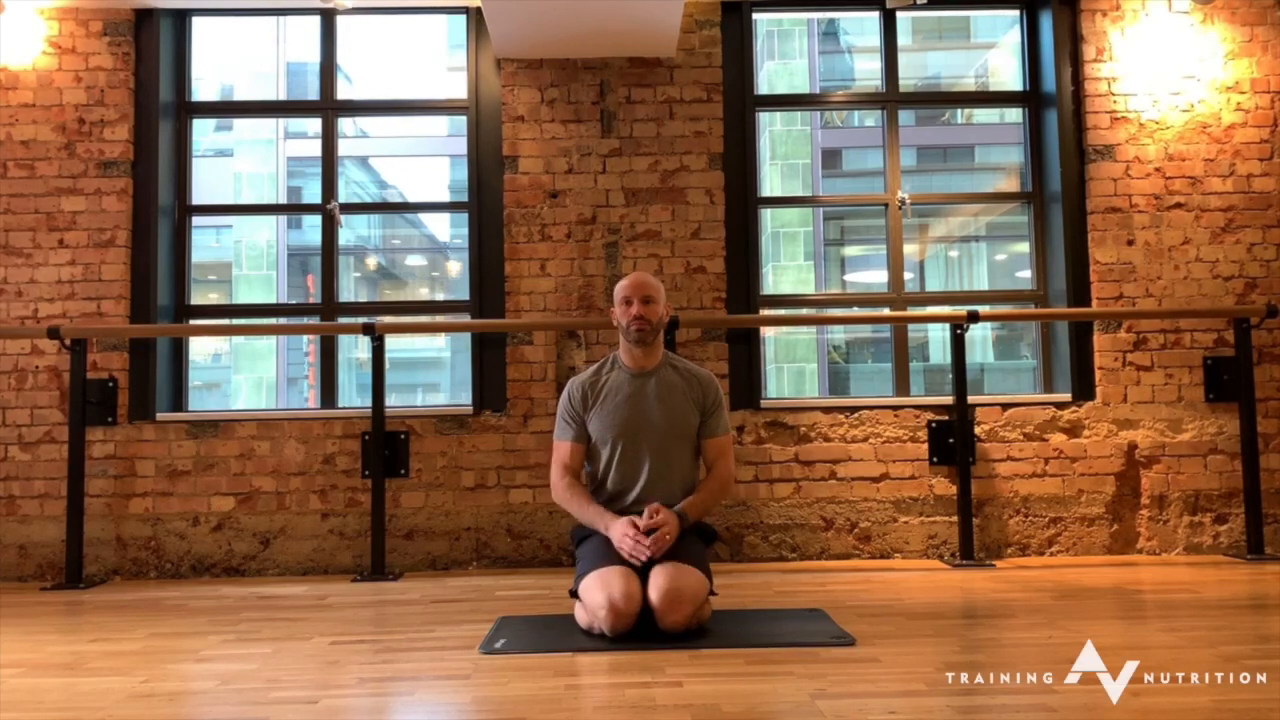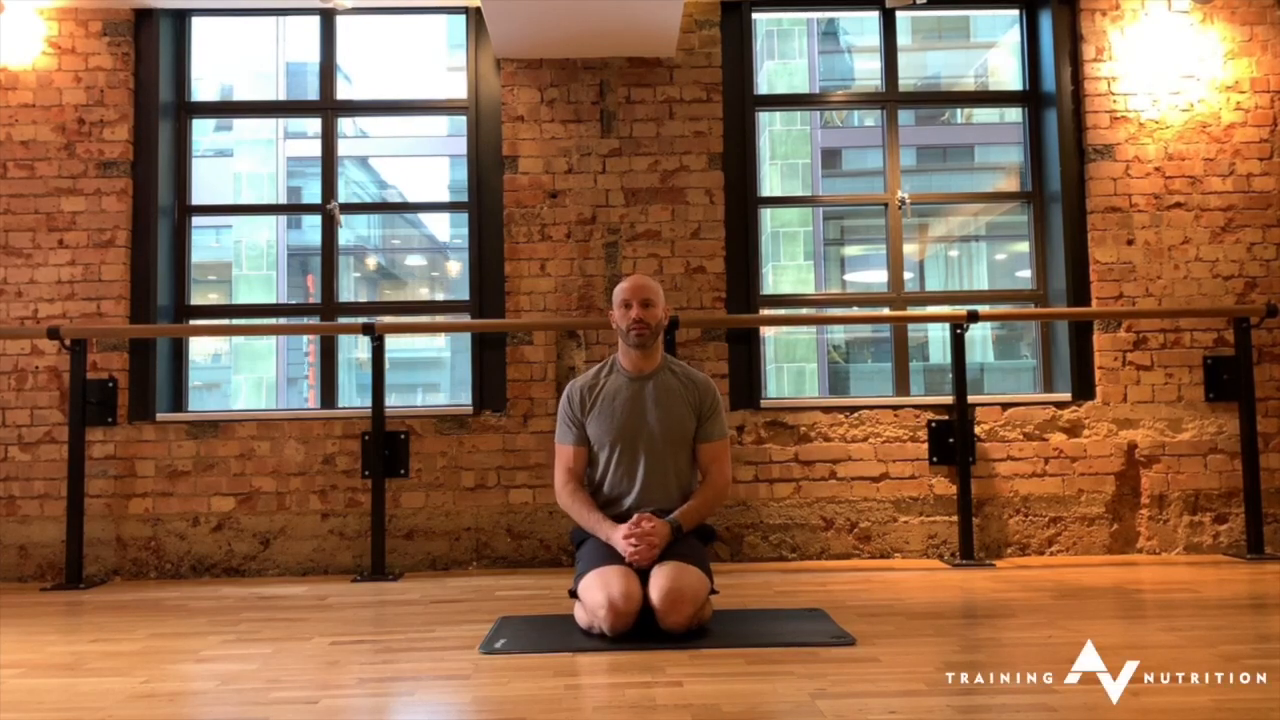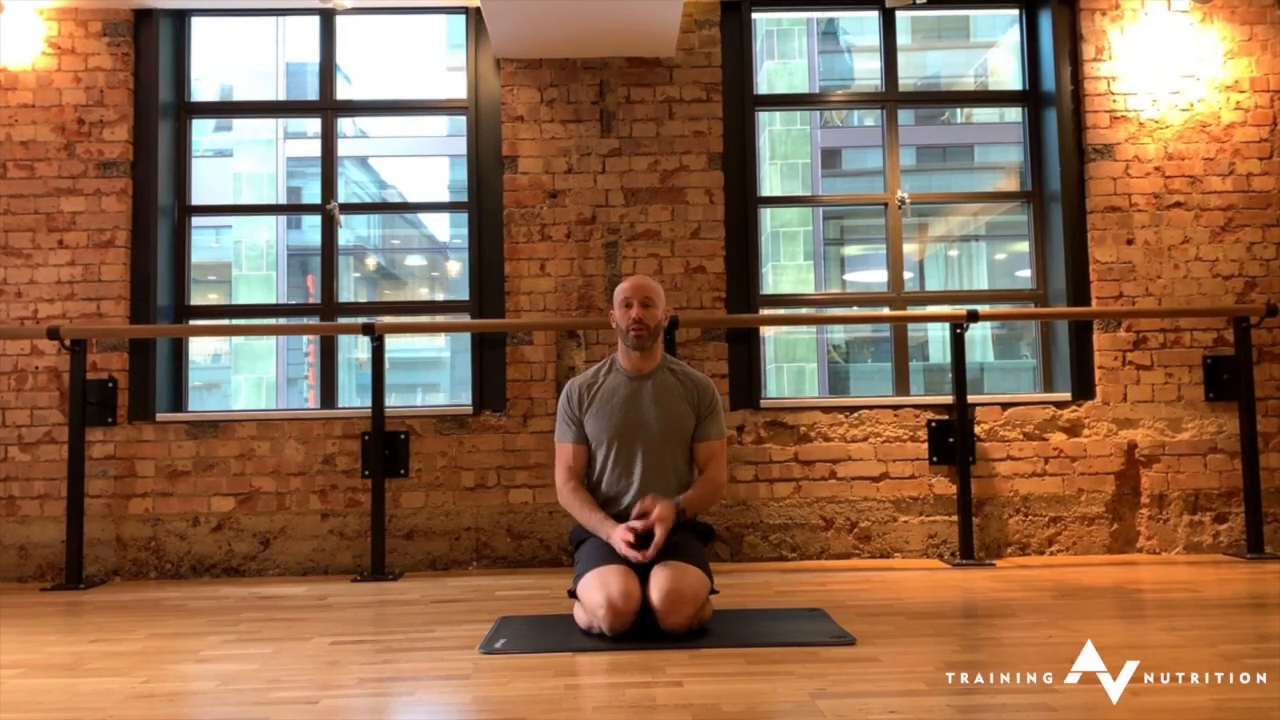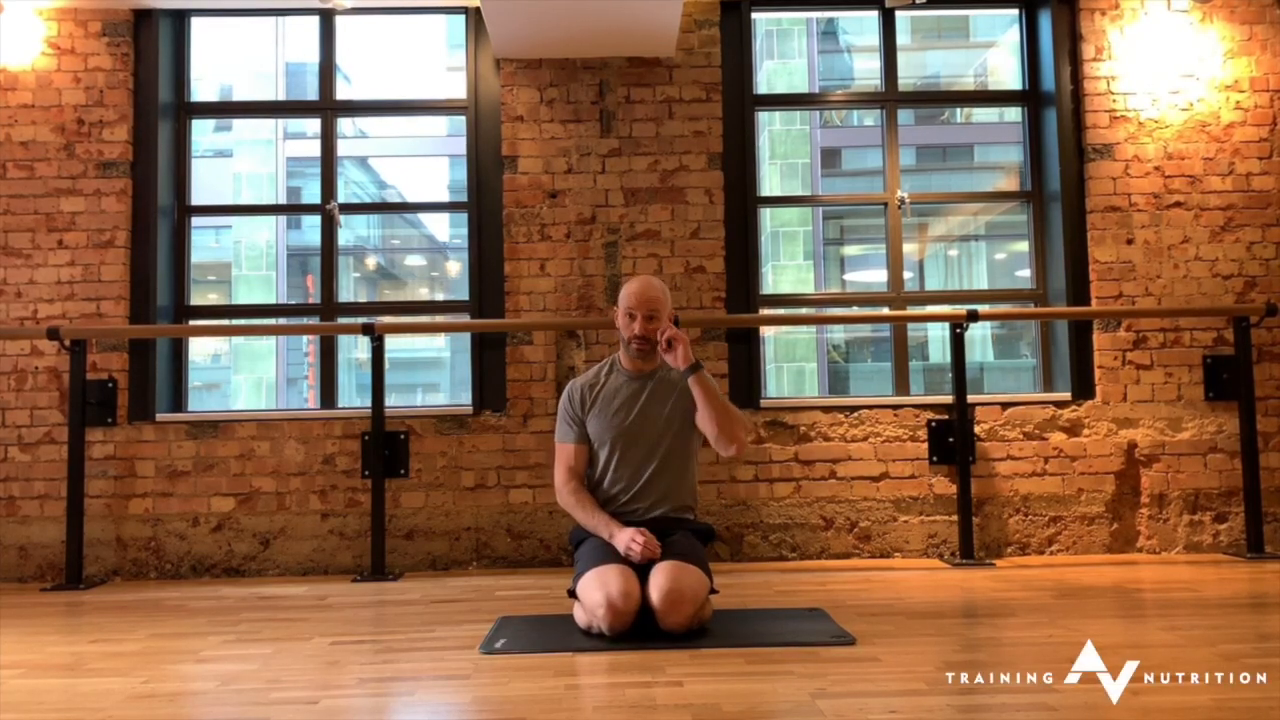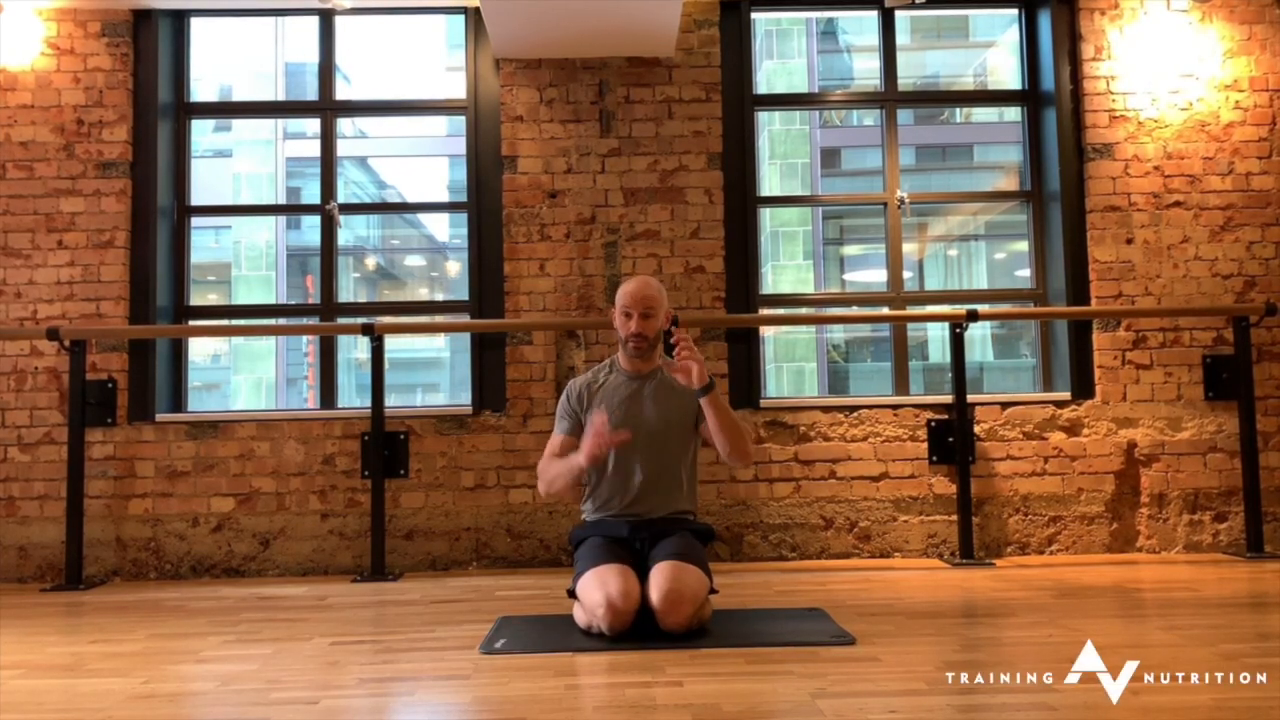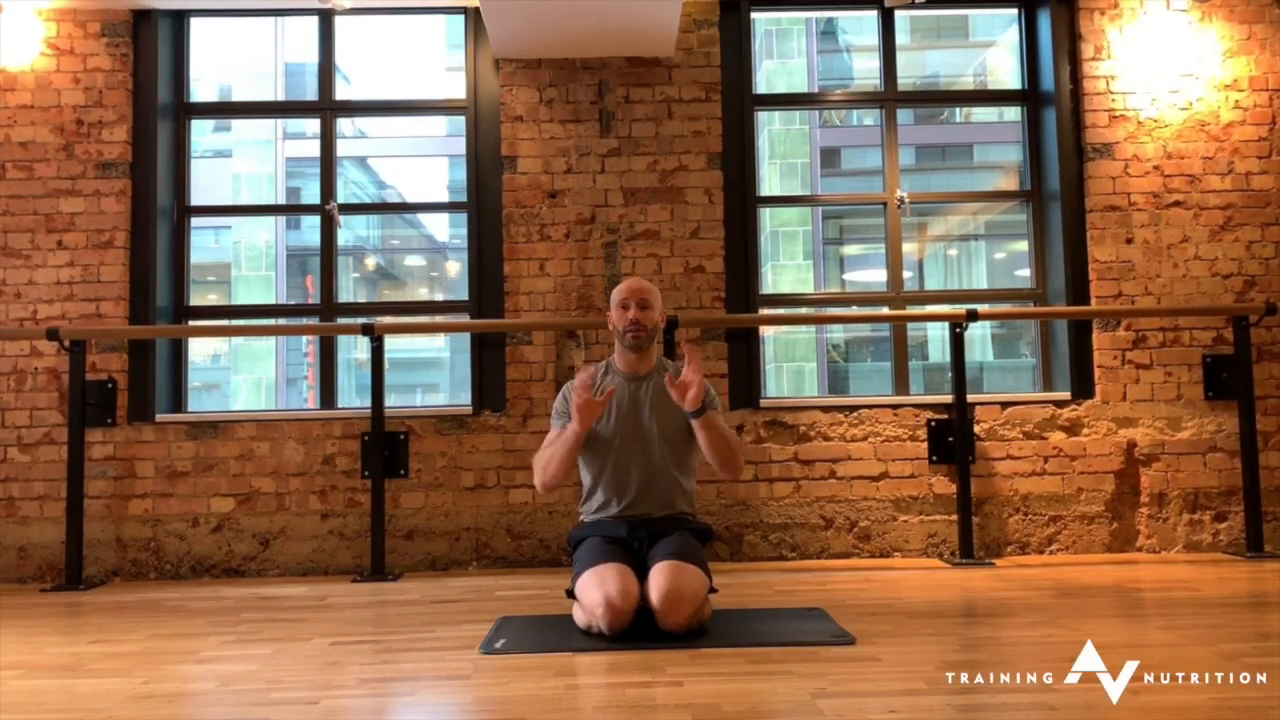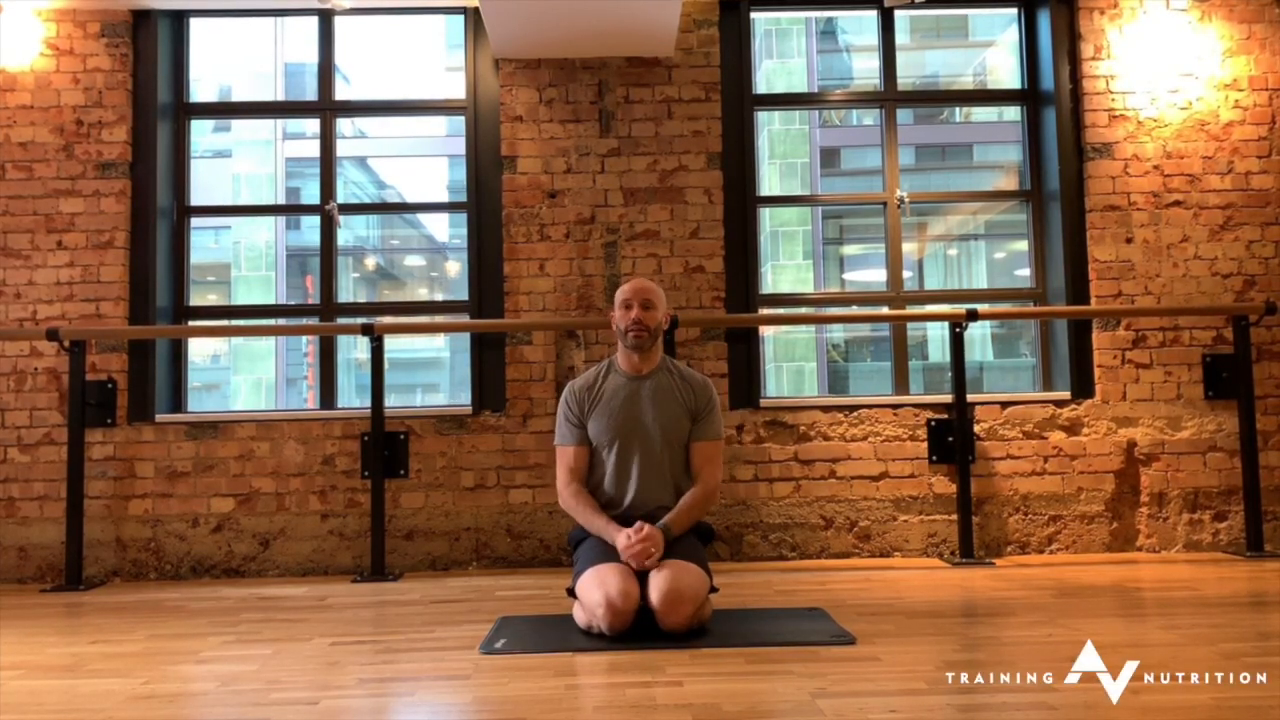
dt=0.5s
person 1, frame 1
left shoulder: (700, 384)
right shoulder: (582, 389)
left elbow: (722, 471)
right elbow: (562, 480)
left wrist: (679, 516)
right wrist: (611, 524)
left hip: (678, 527)
right hip: (606, 528)
left knee: (674, 610)
right knee: (615, 612)
left ankle: (675, 594)
right ankle: (588, 600)
person 1, frame 2
left shoulder: (699, 389)
right shoulder: (581, 392)
left elbow: (717, 479)
right elbow: (567, 484)
left wrist: (670, 527)
right wrist: (612, 533)
left hip: (678, 530)
right hip: (605, 530)
left knee: (675, 608)
right knee: (614, 611)
right ankle: (589, 595)
person 1, frame 3
left shoulder: (697, 388)
right shoulder: (580, 391)
left elbow: (715, 478)
right elbow: (568, 482)
left wrist: (675, 509)
right wrist: (611, 528)
left hip: (677, 528)
right hip: (605, 529)
left knee: (676, 610)
right knee: (613, 610)
right ankle: (588, 597)
person 1, frame 4
left shoulder: (689, 383)
right shoulder: (581, 391)
left elbow: (733, 444)
right elbow: (567, 484)
left wrist: (690, 367)
right wrist: (615, 532)
left hip: (676, 527)
right hip: (605, 530)
left knee: (675, 608)
right knee: (614, 609)
left ankle: (651, 592)
right ankle: (588, 596)
person 1, frame 5
left shoulder: (689, 387)
right shoulder: (581, 390)
left elbow: (741, 457)
right elbow: (546, 481)
left wrist: (705, 388)
right wrist: (582, 458)
left hip: (674, 528)
right hip: (605, 528)
left knee: (675, 608)
right knee: (612, 610)
left ankle: (647, 592)
right ankle: (588, 599)
person 1, frame 6
left shoulder: (689, 387)
right shoulder: (578, 391)
left elbow: (732, 468)
right elbow: (544, 480)
left wrist: (696, 410)
right wrist: (578, 427)
left hip: (672, 527)
right hip: (603, 528)
left knee: (674, 608)
right knee: (611, 609)
left ankle: (649, 592)
right ankle: (588, 597)
person 1, frame 7
left shoulder: (697, 389)
right shoulder: (580, 392)
left elbow: (708, 481)
right elbow: (569, 486)
left wrist: (662, 531)
right wrist: (616, 534)
left hip: (675, 529)
right hip: (603, 530)
left knee: (675, 609)
right knee: (612, 610)
left ankle: (665, 590)
